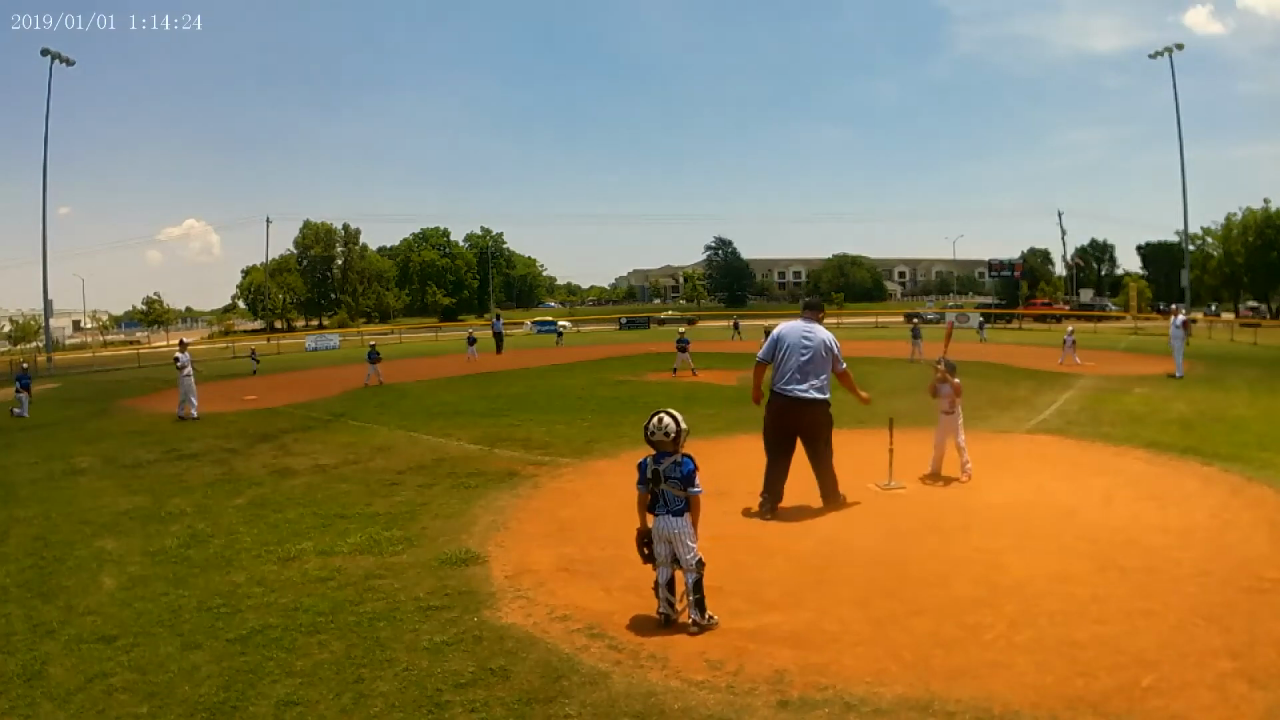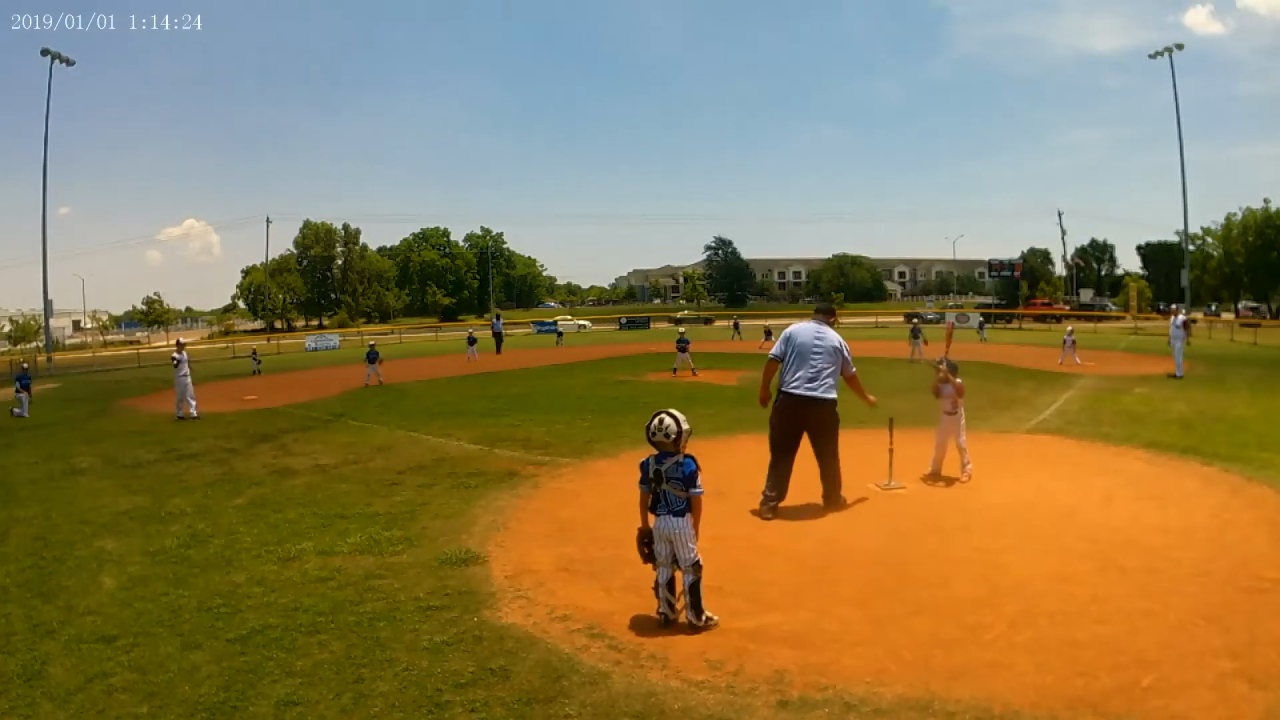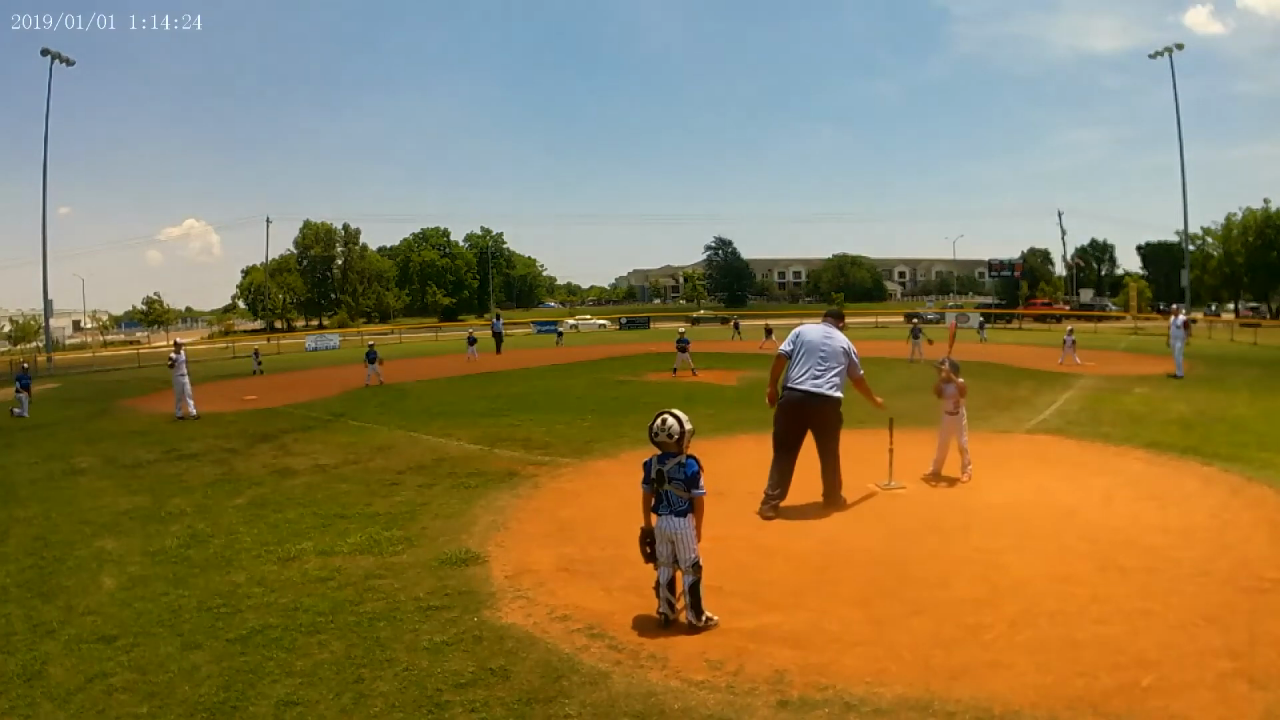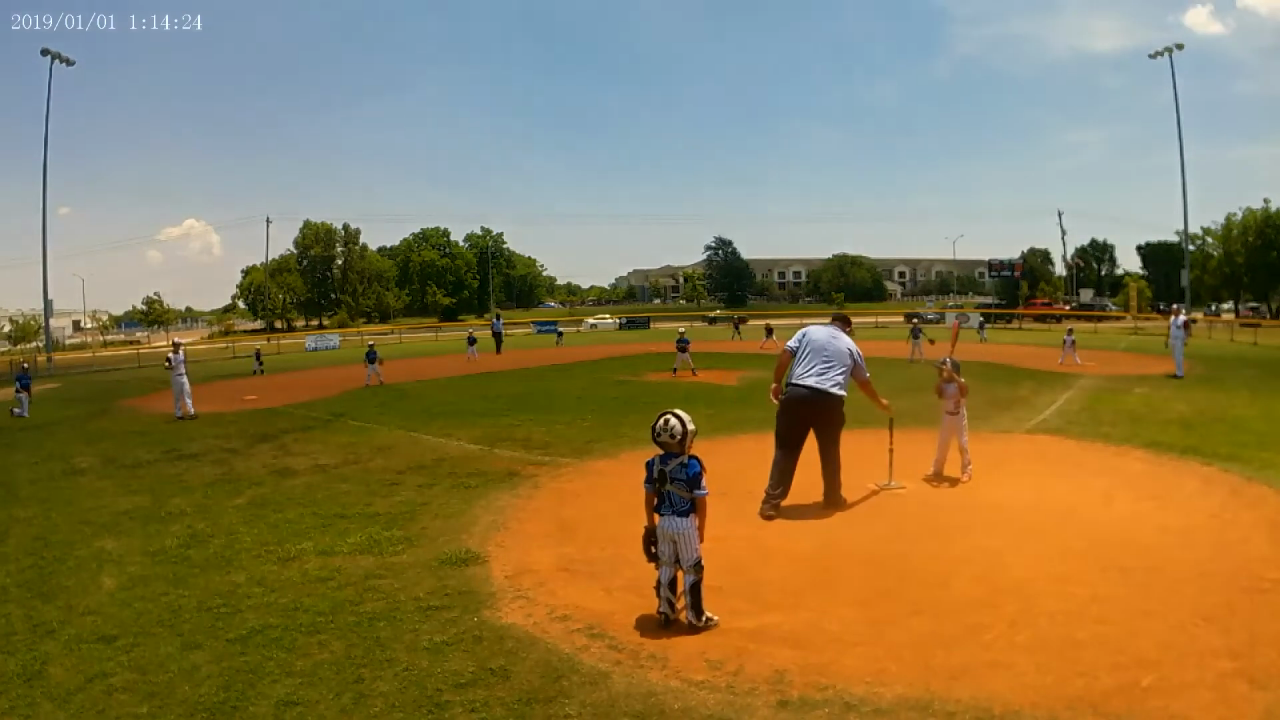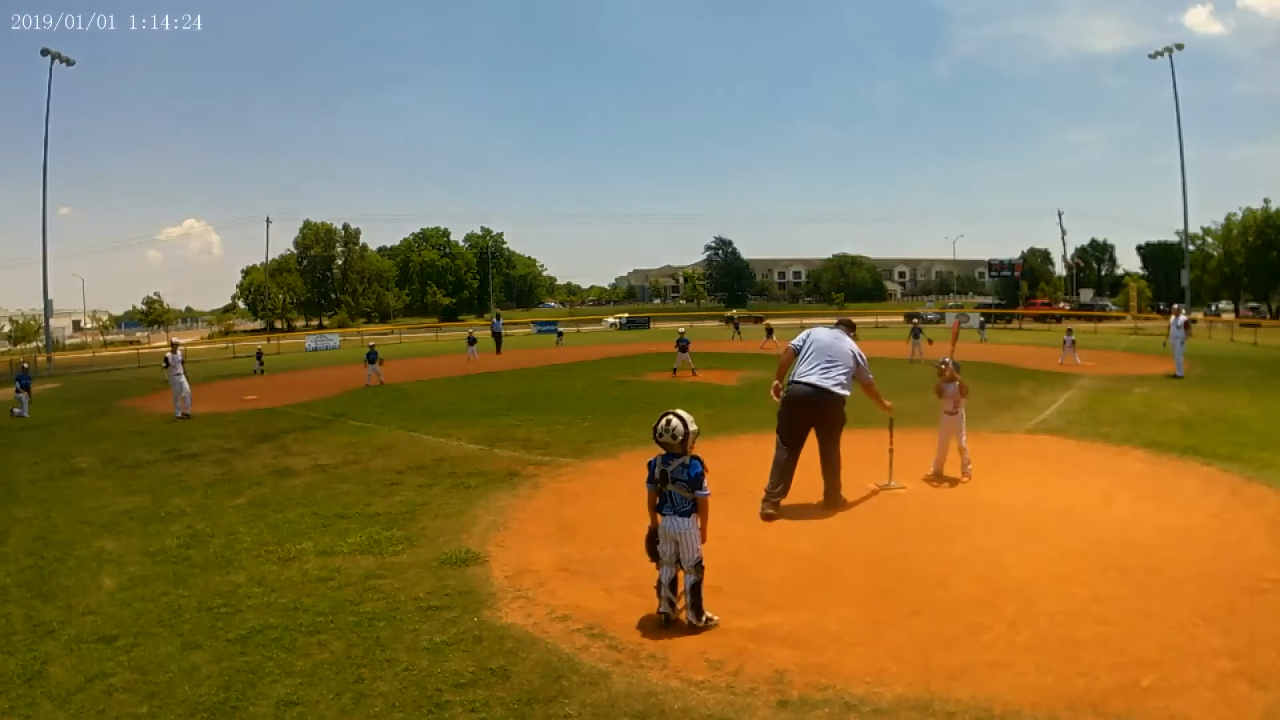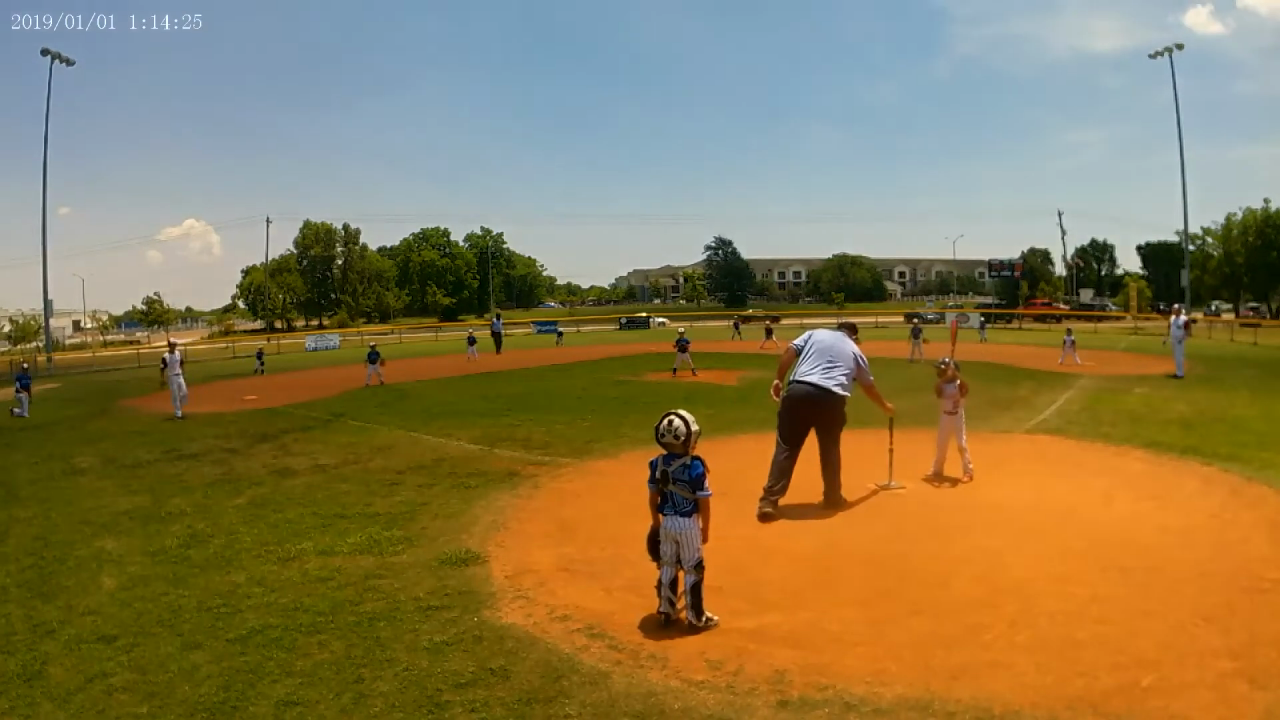
dt=0.1s
person 1, frame 1
left shoulder: (646, 464)
right shoulder: (686, 464)
left elbow: (642, 499)
right elbow: (694, 500)
left wrist: (643, 526)
right wrist: (694, 526)
left hip: (658, 523)
right hip: (681, 523)
left knee: (663, 569)
right knee: (693, 568)
left ankle: (666, 612)
right ankle: (699, 617)
person 1, frame 2
left shoulder: (648, 464)
right shoulder: (688, 465)
left elbow: (644, 498)
right elbow: (696, 501)
left wrist: (644, 525)
right wrist: (695, 527)
left hip: (660, 523)
right hip: (682, 523)
left knee: (663, 568)
right knee: (690, 569)
left ankle: (666, 612)
right ankle: (696, 617)
person 1, frame 3
left shoulder: (651, 464)
right shoulder: (690, 465)
left elbow: (646, 499)
right elbow: (698, 501)
left wrist: (647, 524)
right wrist: (698, 527)
left hip: (661, 523)
right hip: (683, 524)
left knee: (664, 568)
right knee: (690, 570)
left ankle: (666, 612)
right ankle: (696, 617)
person 1, frame 4
left shoulder: (654, 464)
right shoulder: (693, 466)
left elbow: (649, 498)
right elbow: (700, 502)
left wrist: (650, 524)
right wrist: (701, 528)
left hip: (664, 523)
right hip: (686, 523)
left knee: (666, 568)
right knee: (692, 570)
left ankle: (666, 612)
right ankle: (696, 617)
person 1, frame 5
left shoulder: (655, 464)
right shoulder: (694, 466)
left elbow: (651, 498)
right elbow: (702, 502)
left wrist: (653, 523)
right wrist: (704, 528)
left hip: (665, 523)
right hip: (687, 524)
left knee: (666, 568)
right knee: (692, 570)
left ankle: (666, 612)
right ankle: (696, 617)
person 1, frame 6
left shoulder: (657, 464)
right shoulder: (696, 467)
left elbow: (653, 498)
right elbow: (704, 502)
left wrist: (655, 523)
right wrist: (706, 528)
left hip: (667, 523)
right hip: (688, 524)
left knee: (667, 567)
right knee: (693, 570)
left ankle: (666, 611)
right ankle: (696, 617)
person 2, frame 1
left shoulder: (782, 329)
right shoulder: (826, 337)
left elbow: (761, 362)
right elbow: (841, 373)
left wrist: (756, 389)
right wrist: (859, 394)
left hip: (781, 401)
right hip: (814, 404)
left knee: (777, 455)
right knee: (821, 454)
left ankle: (768, 505)
right ankle: (831, 497)
person 2, frame 2
left shoulder: (793, 330)
right shoulder: (837, 340)
left elbow: (772, 360)
right elbow: (850, 376)
left wrist: (764, 390)
right wrist: (866, 398)
left hip: (789, 401)
right hip: (822, 404)
left knee: (781, 454)
right knee: (827, 454)
left ankle: (769, 504)
right ankle: (833, 498)
person 2, frame 3
left shoulder: (802, 330)
right shoulder: (845, 343)
left elbow: (781, 356)
right elbow: (858, 379)
left wrist: (772, 387)
right wrist: (874, 399)
left hip: (794, 397)
right hip: (826, 401)
left knee: (784, 451)
right knee: (829, 451)
left ankle: (770, 503)
right ankle: (832, 497)
person 2, frame 4
left shoulder: (808, 331)
right shoulder: (850, 345)
left elbow: (786, 354)
right elbow: (864, 381)
left wrist: (777, 383)
right wrist: (879, 402)
left hip: (796, 395)
right hip: (830, 400)
left knee: (786, 450)
right knee: (830, 451)
left ankle: (771, 503)
right ankle: (833, 498)
person 2, frame 5
left shoulder: (813, 332)
right shoulder: (853, 348)
left elbow: (789, 351)
right elbow: (868, 384)
left wrist: (778, 380)
right wrist: (883, 404)
left hip: (798, 392)
right hip: (831, 398)
left knee: (786, 448)
right knee: (830, 449)
left ankle: (771, 502)
right ankle: (832, 497)
person 2, frame 6
left shoulder: (815, 334)
right shoulder: (854, 350)
left elbow: (790, 351)
right elbow: (869, 386)
left wrist: (778, 379)
right wrist: (884, 406)
left hip: (799, 392)
right hip: (831, 399)
left knee: (786, 447)
right knee: (830, 449)
left ankle: (769, 502)
right ankle: (833, 497)
